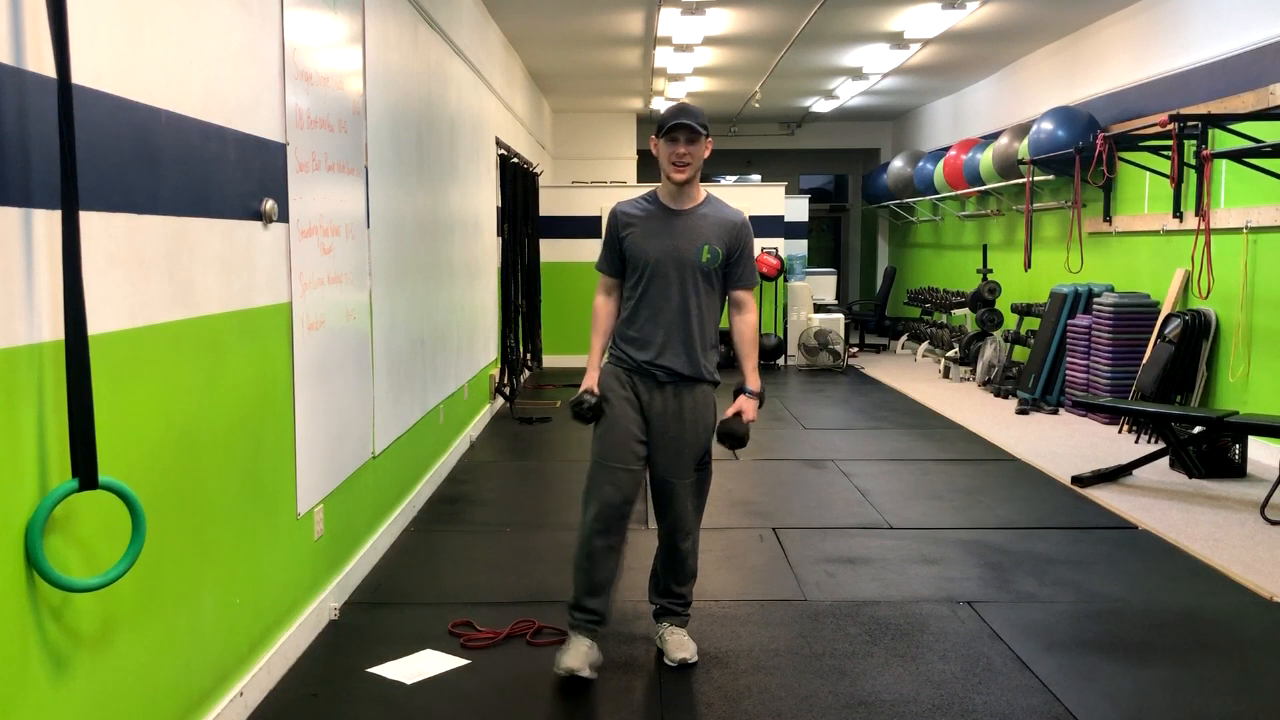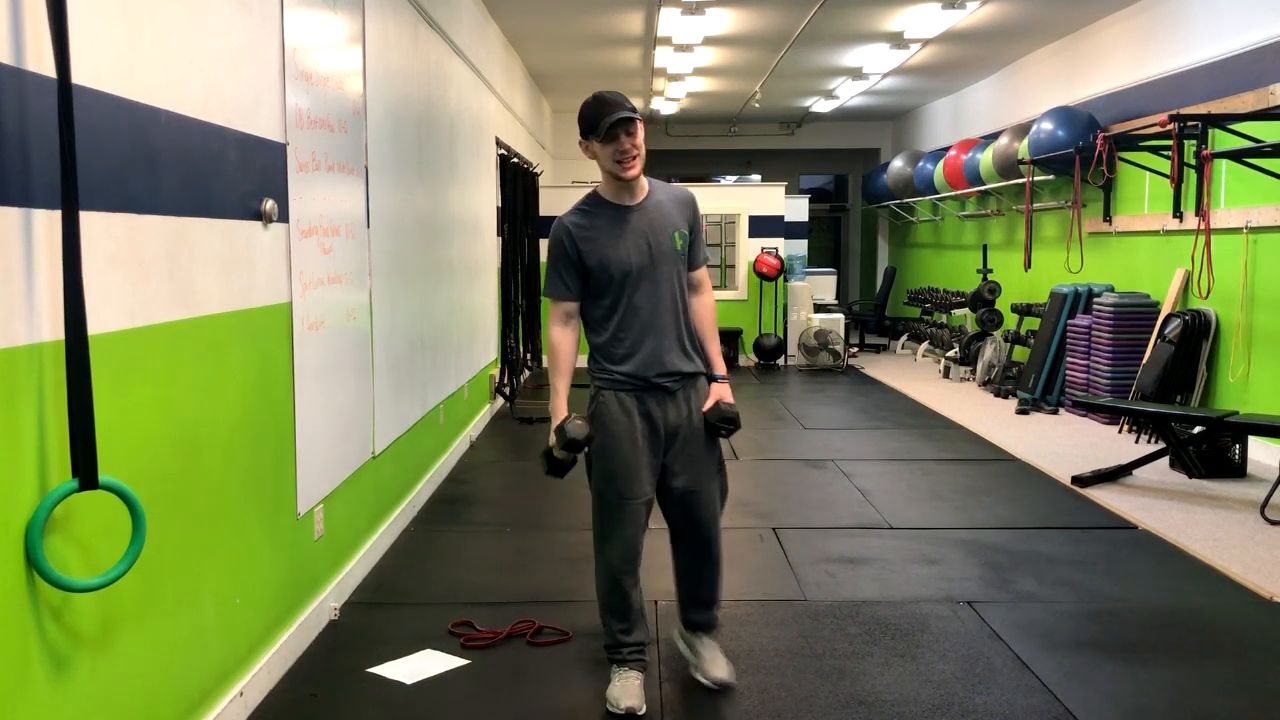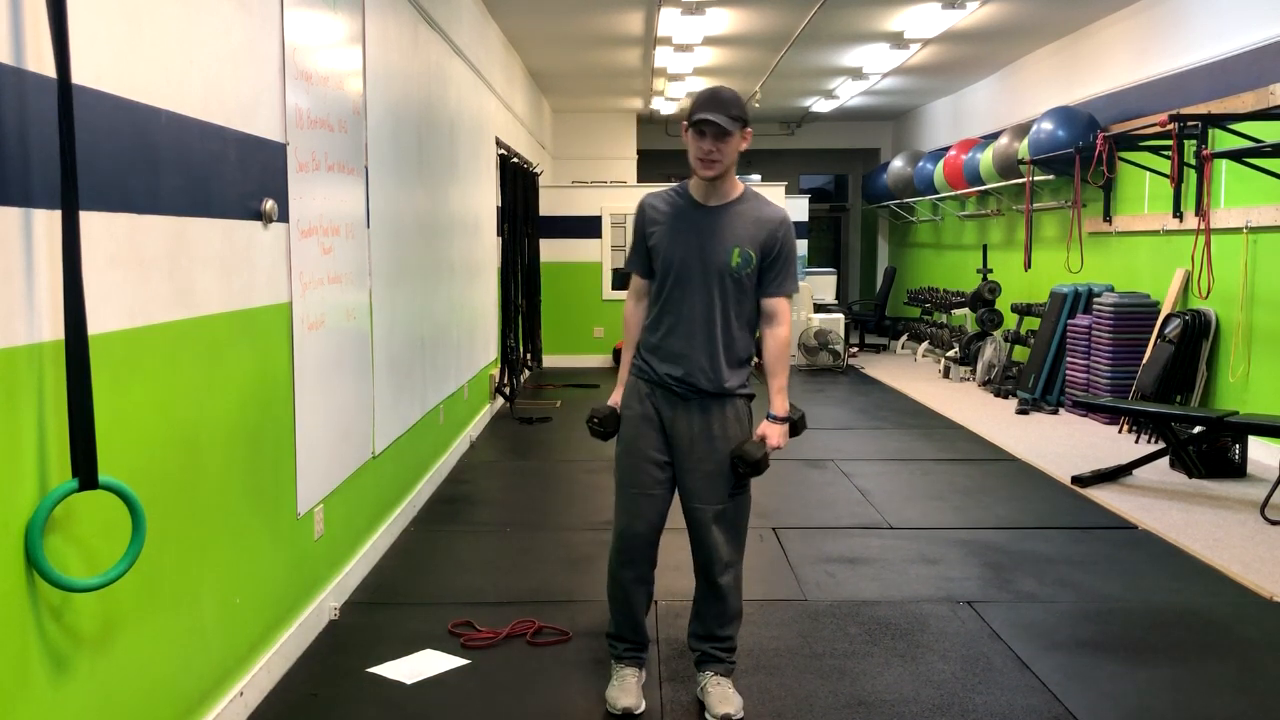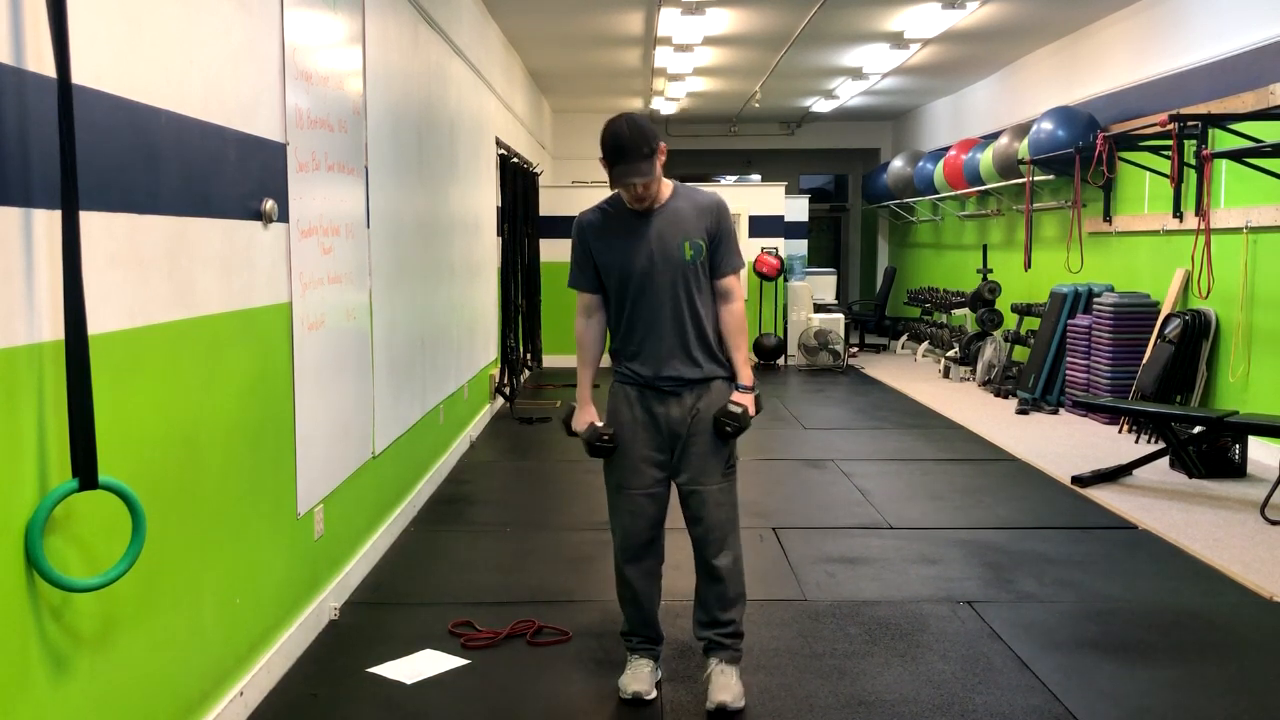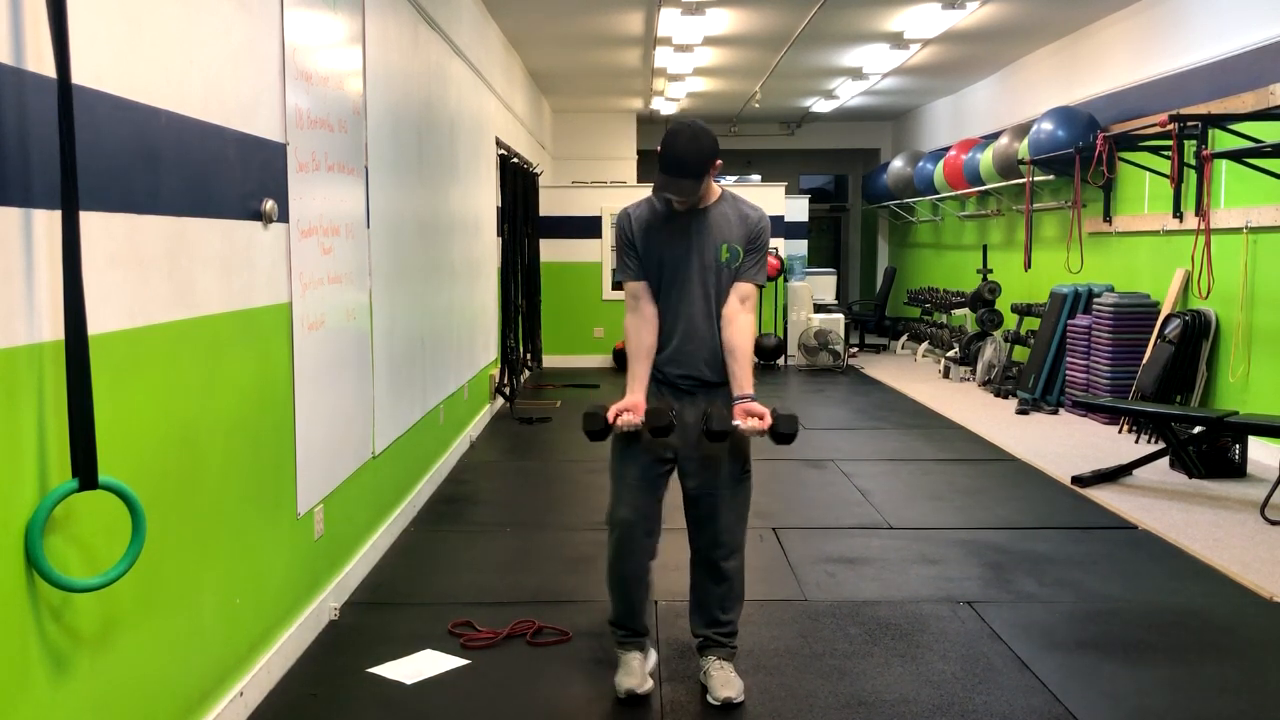
dt=1s
person 1, frame 1
left shoulder: (730, 225)
right shoulder: (626, 216)
left elbow: (742, 309)
right elbow: (608, 294)
left wrist: (751, 389)
right wrist: (593, 367)
left hip: (691, 388)
right hip: (625, 380)
left knee: (680, 517)
right knee: (606, 507)
left ankle: (671, 618)
right ankle: (584, 629)
person 1, frame 2
left shoulder: (679, 204)
right shoulder: (573, 229)
left elbow: (698, 292)
right elbow: (564, 322)
left wrist: (719, 376)
right wrist: (558, 411)
left hip: (688, 391)
right hip: (620, 400)
left knee: (701, 526)
right knee: (620, 537)
left ankle: (698, 634)
right ankle: (627, 659)
person 1, frame 3
left shoulder: (769, 225)
right shoulder: (655, 210)
left elbow: (776, 322)
right elbow: (639, 298)
left wrist: (777, 411)
right wrist: (622, 382)
left hip: (721, 405)
right hip: (649, 397)
left knee: (718, 547)
right knee: (632, 535)
left ankle: (714, 665)
right ankle: (628, 658)
person 1, frame 4
left shoulder: (708, 210)
right shoulder: (592, 226)
left elbow: (730, 299)
right elbow: (590, 315)
left wrist: (744, 381)
right wrist: (583, 398)
left hip: (705, 392)
right hip: (633, 397)
left knee: (716, 530)
right knee: (635, 533)
left ankle: (723, 655)
right ankle: (643, 650)
person 1, frame 5
left shoulder: (748, 222)
right shoulder: (635, 222)
left elbow: (739, 311)
right elbow: (640, 311)
left wrist: (744, 396)
right wrist: (635, 393)
left hip: (716, 397)
right hip: (654, 391)
left knee: (720, 537)
right knee: (629, 526)
left ankle: (716, 651)
right ankle: (633, 643)
